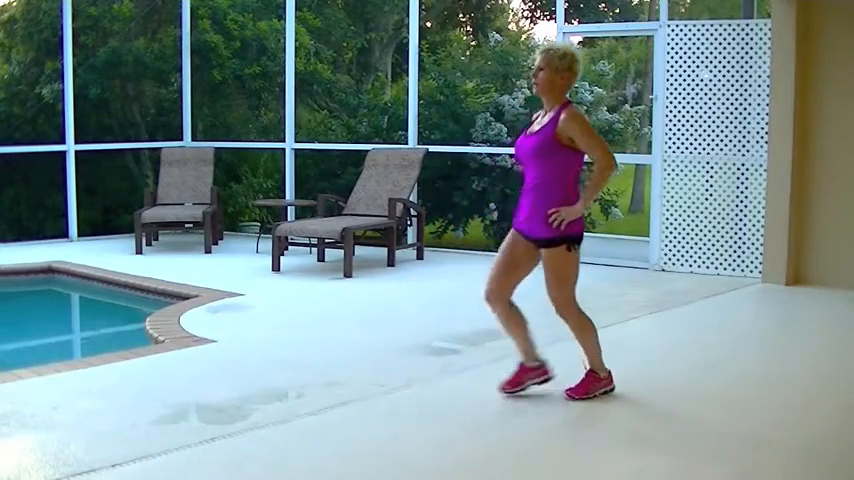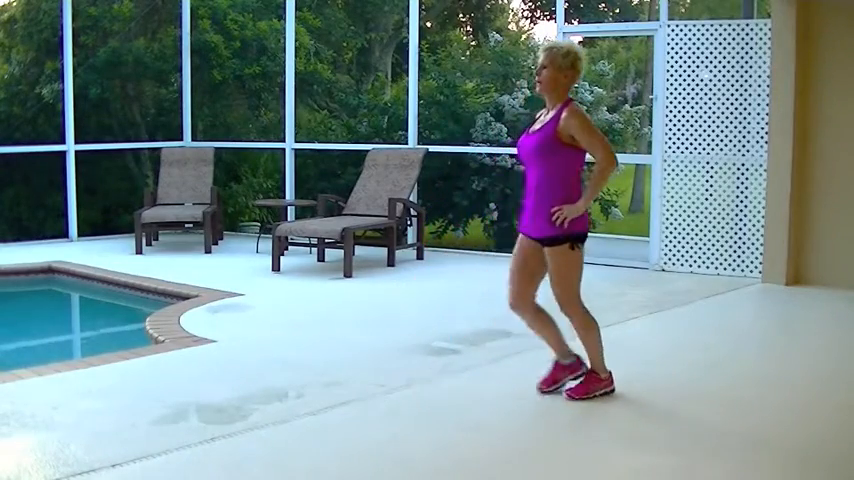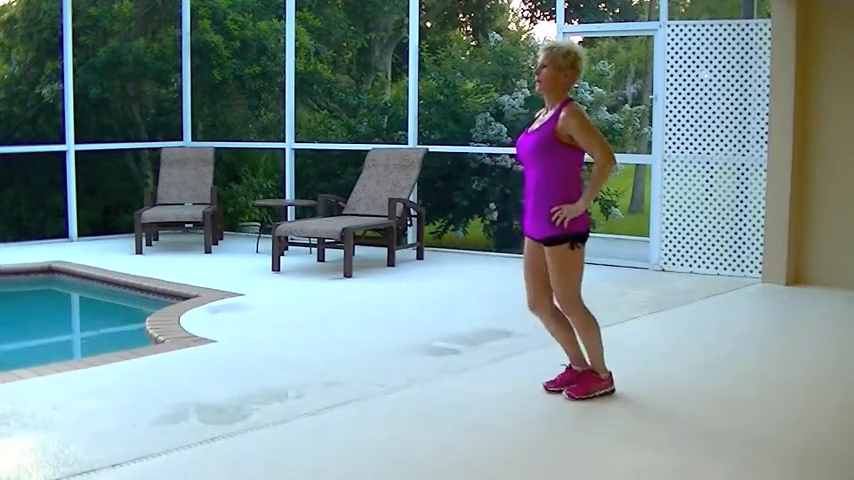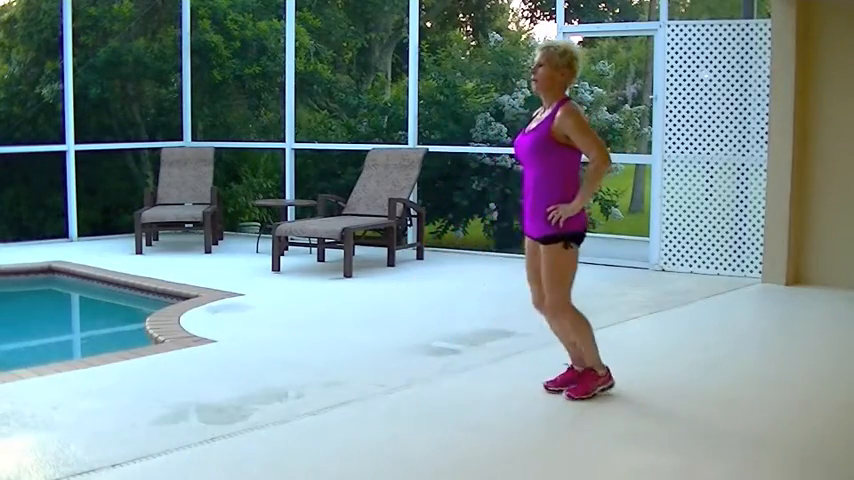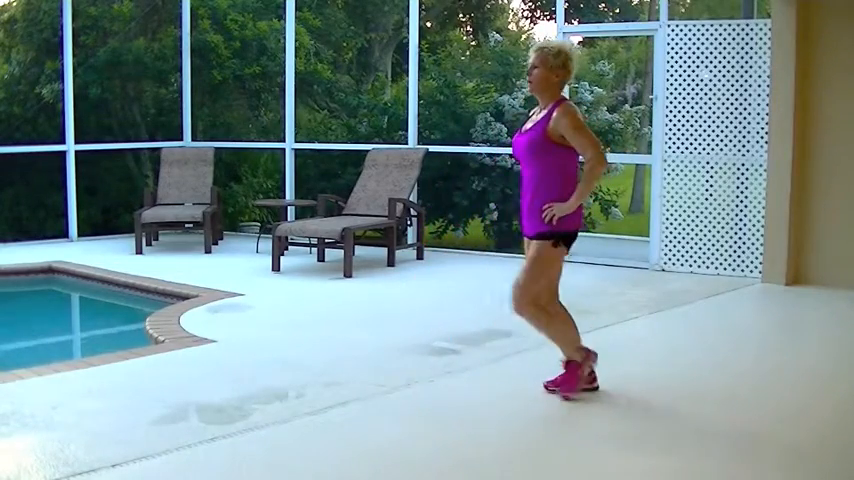
dt=0.1s
person 1, frame 1
left shoulder: (569, 117)
right shoulder: (538, 117)
left elbow: (606, 161)
left wrist: (579, 207)
left hip: (557, 227)
right hip: (526, 221)
left knee: (564, 307)
right knee: (495, 294)
left ankle: (600, 376)
right ankle: (532, 364)
person 1, frame 2
left shoulder: (571, 115)
right shoulder: (543, 115)
left elbow: (607, 160)
left wrist: (581, 205)
left hip: (561, 226)
right hip: (532, 223)
left knee: (568, 304)
right knee: (519, 301)
left ankle: (601, 376)
right ankle: (567, 360)
person 1, frame 3
left shoulder: (570, 115)
right shoulder: (542, 115)
left elbow: (606, 160)
left wrist: (580, 205)
left hip: (562, 225)
right hip: (535, 223)
left knee: (569, 304)
right knee: (538, 303)
left ankle: (601, 376)
right ankle: (579, 367)
person 1, frame 4
left shoulder: (567, 114)
right shoulder: (541, 114)
left elbow: (601, 160)
left wrist: (576, 205)
left hip: (560, 225)
right hip: (536, 222)
left knee: (556, 305)
right knee: (543, 304)
left ankle: (599, 372)
right ankle: (581, 369)
person 1, frame 5
left shoulder: (563, 114)
right shoulder: (537, 114)
left elbow: (597, 160)
left wrist: (571, 204)
left hip: (555, 223)
right hip: (534, 221)
left knee: (523, 301)
right knee: (543, 302)
left ankle: (579, 355)
right ankle: (579, 369)
